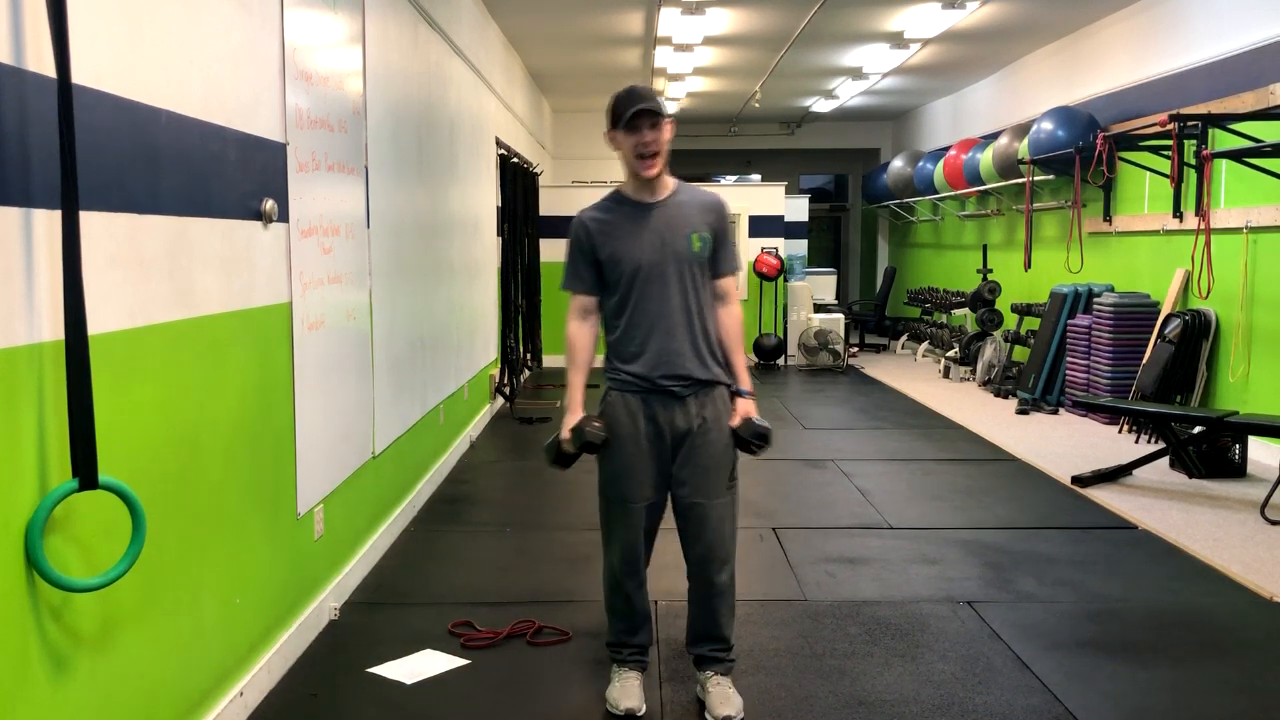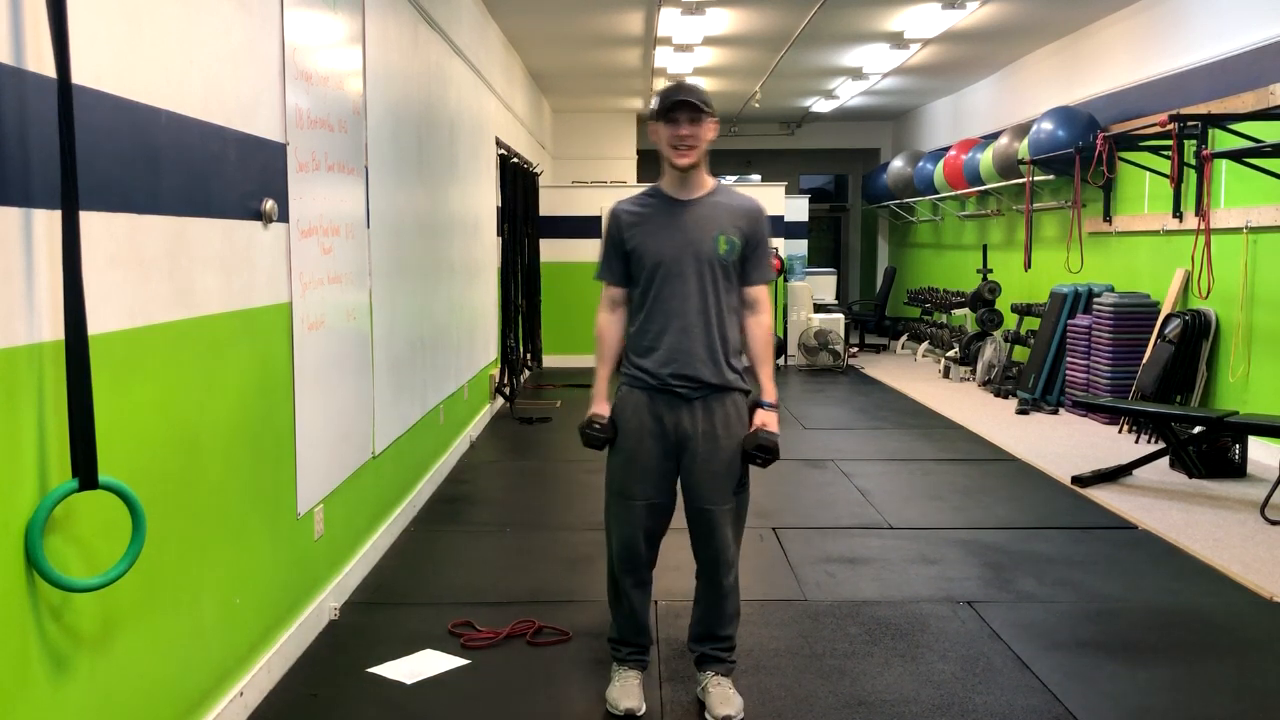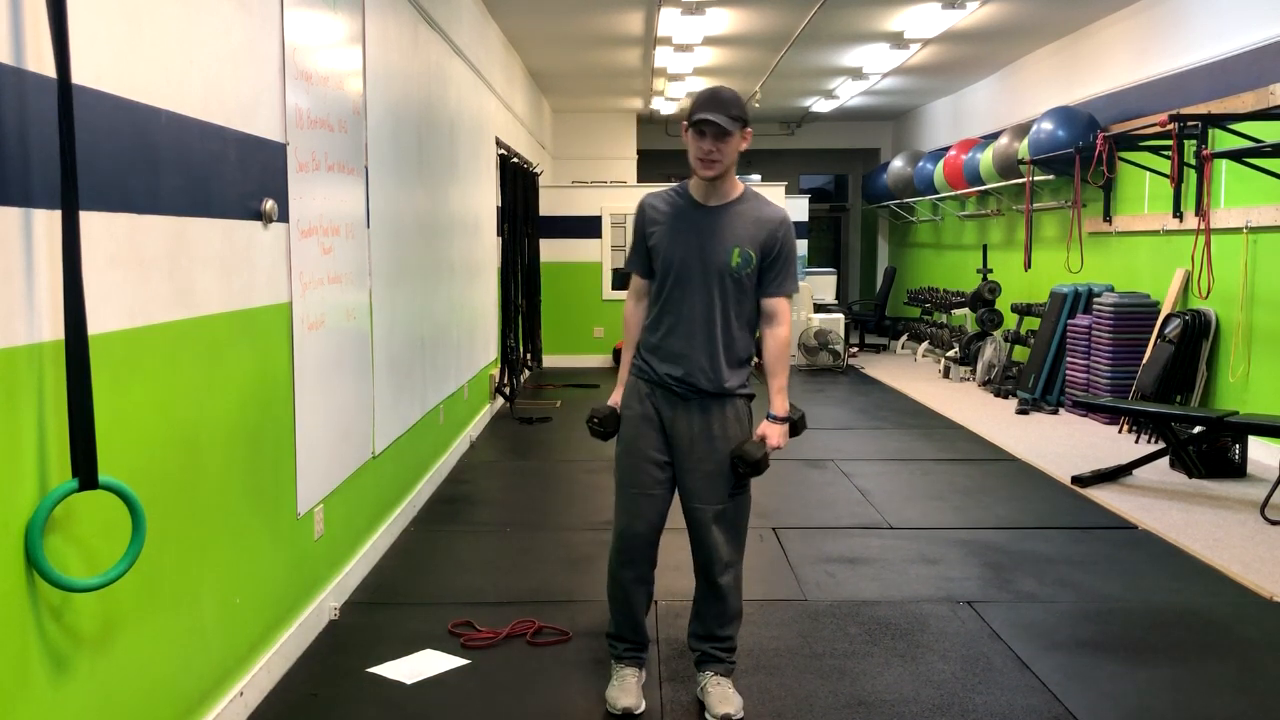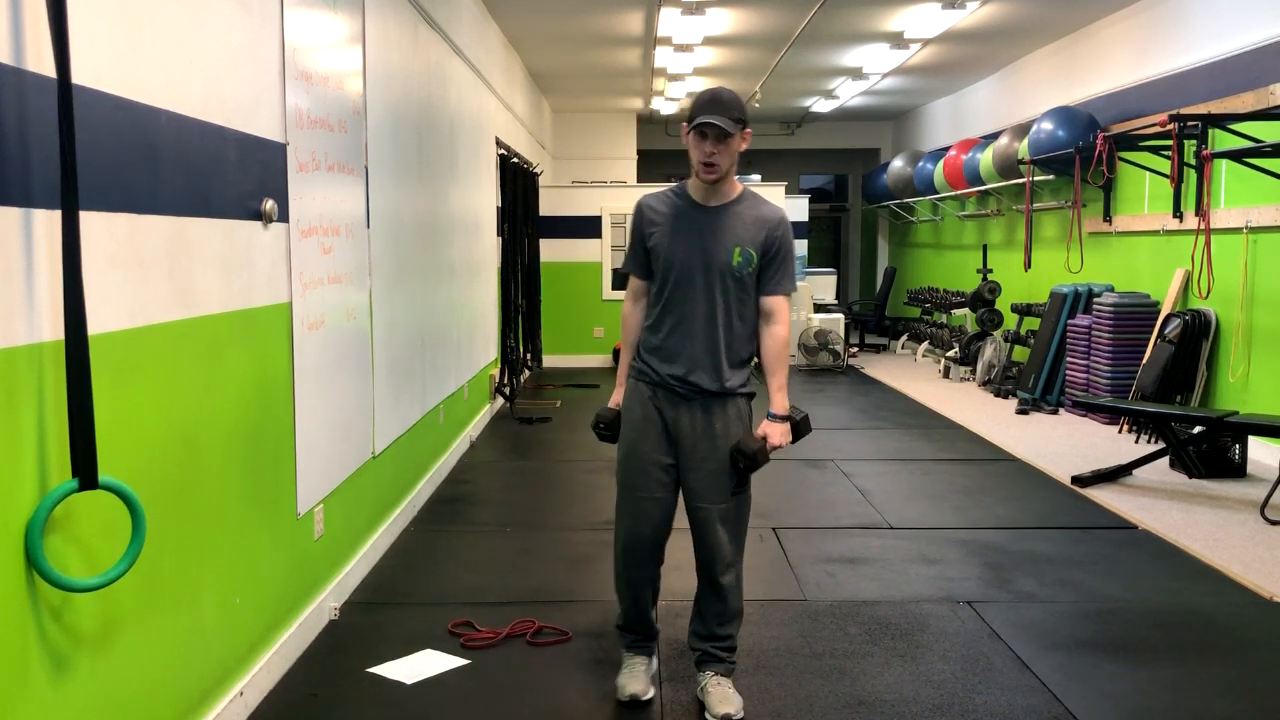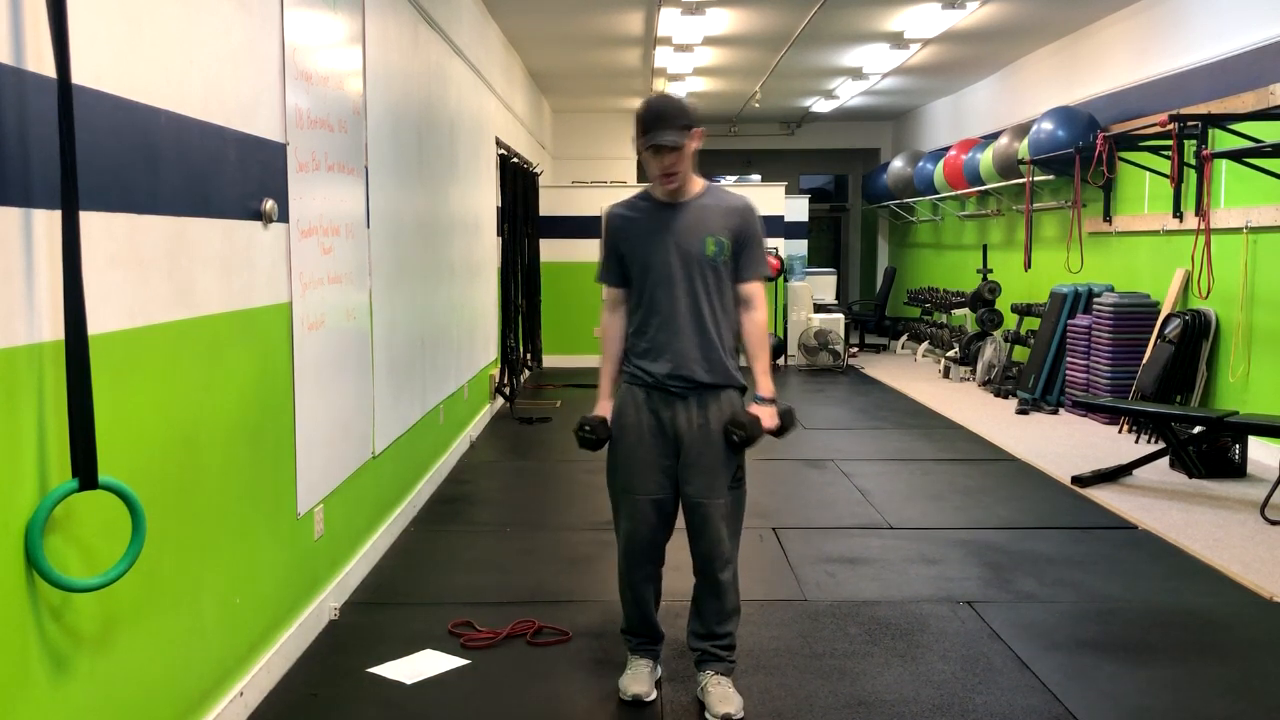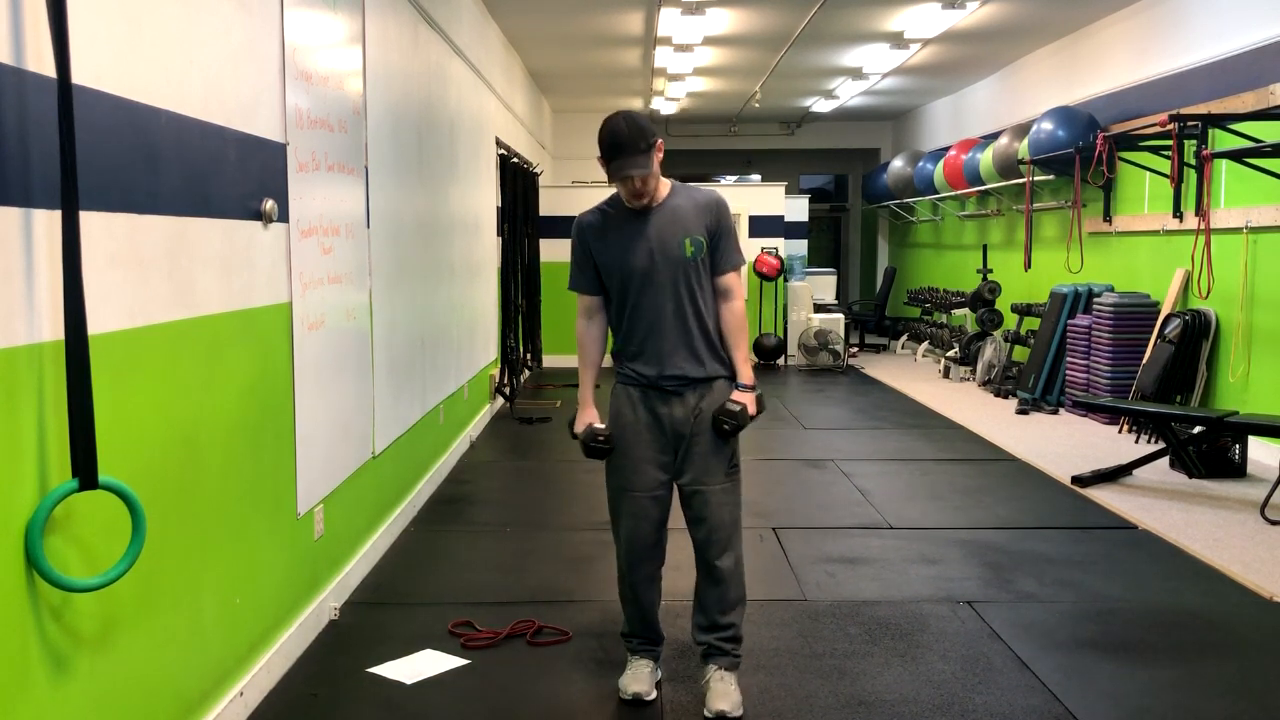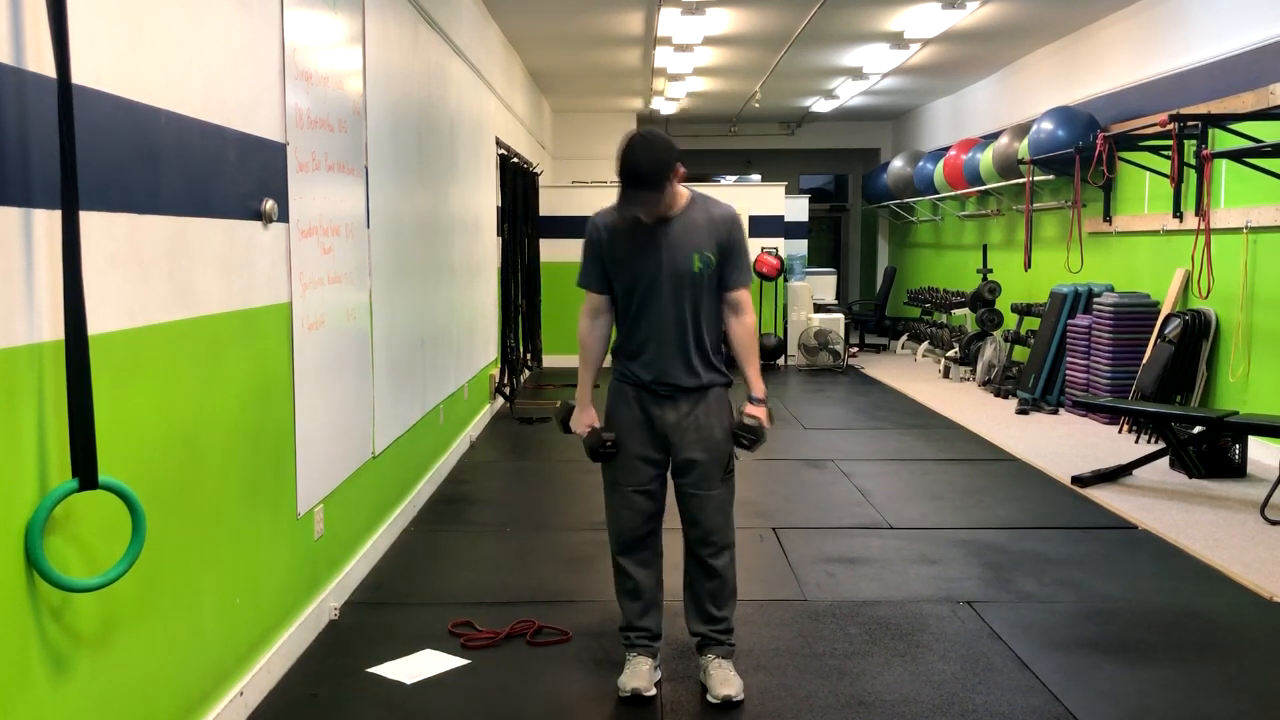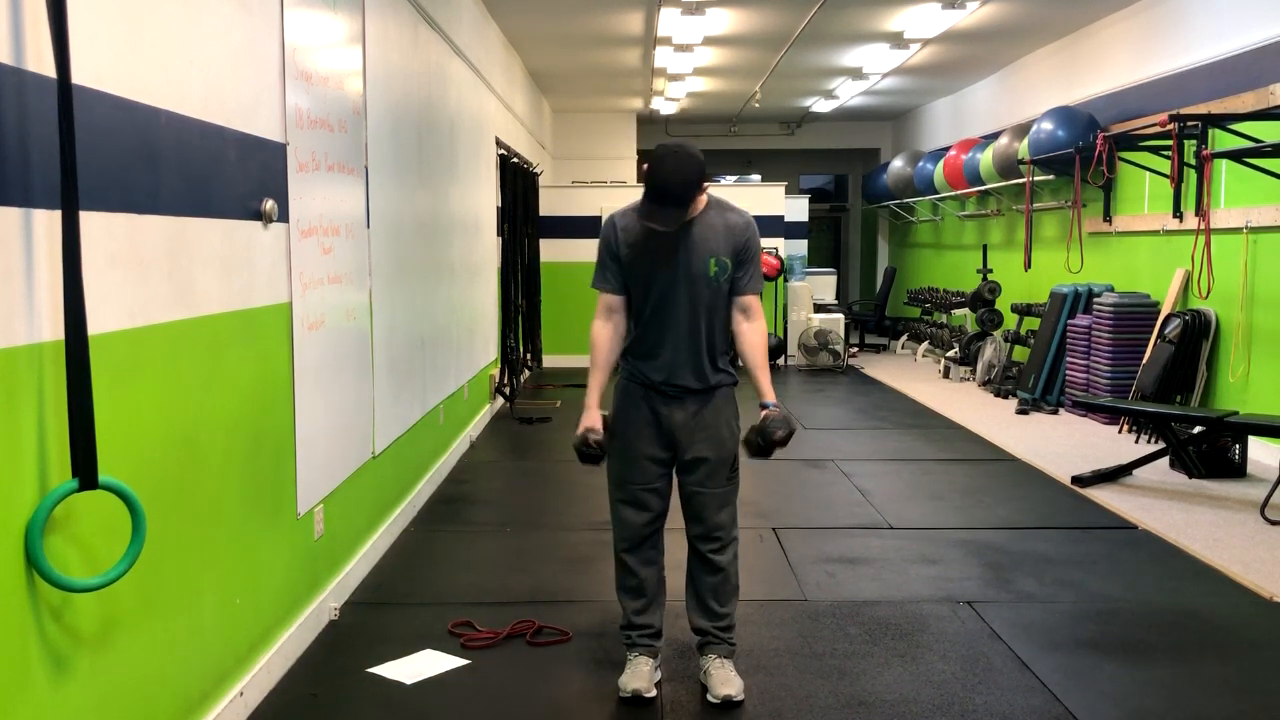
dt=0.3s
person 1, frame 1
left shoulder: (708, 209)
right shoulder: (593, 224)
left elbow: (725, 301)
right elbow: (583, 317)
left wrist: (743, 388)
right wrist: (573, 405)
left hip: (705, 399)
right hip: (630, 403)
left knee: (711, 543)
right knee: (626, 543)
left ankle: (713, 666)
right ankle: (628, 661)
person 1, frame 2
left shoulder: (744, 214)
right shoulder: (627, 216)
left elbow: (756, 310)
right elbow: (613, 309)
left wrist: (767, 399)
right wrist: (601, 394)
left hip: (720, 403)
right hip: (643, 401)
left knee: (718, 546)
right knee: (632, 541)
left ankle: (714, 666)
right ankle: (629, 661)
person 1, frame 3
left shoulder: (769, 225)
right shoulder: (655, 210)
left elbow: (776, 322)
right elbow: (639, 298)
left wrist: (777, 411)
right wrist: (622, 382)
left hip: (721, 405)
right hip: (649, 397)
left knee: (718, 547)
right knee: (632, 535)
left ankle: (714, 665)
right ankle: (628, 658)
person 1, frame 4
left shoulder: (768, 223)
right shoulder: (652, 212)
left elbow: (774, 319)
right elbow: (637, 300)
left wrist: (778, 410)
right wrist: (621, 383)
left hip: (722, 406)
right hip: (650, 398)
left knee: (720, 546)
right knee: (638, 535)
left ankle: (715, 666)
right ankle: (638, 649)
person 1, frame 5
left shoulder: (734, 213)
right shoulder: (622, 219)
left elbow: (751, 306)
right elbow: (615, 310)
left wrist: (763, 393)
right wrist: (605, 394)
left hip: (716, 400)
right hip: (642, 400)
left knee: (716, 543)
right knee: (639, 538)
left ankle: (714, 665)
right ankle: (643, 652)
person 1, frame 6
left shoulder: (707, 208)
right shoulder: (592, 228)
left elbow: (730, 297)
right elbow: (591, 317)
left wrist: (744, 381)
right wrist: (586, 401)
left hip: (707, 393)
right hip: (635, 397)
left knee: (718, 534)
right knee: (637, 536)
left ankle: (720, 661)
right ankle: (643, 650)
person 1, frame 7
left shoulder: (720, 222)
right shoulder: (604, 229)
left elbow: (737, 311)
right elbow: (595, 316)
left wrist: (756, 394)
right wrist: (584, 400)
left hip: (702, 398)
right hip: (631, 399)
left knee: (710, 533)
right knee: (633, 531)
left ankle: (716, 649)
right ankle: (642, 648)
person 1, frame 8
left shoulder: (736, 228)
right shoulder: (621, 228)
left elbow: (747, 316)
right elbow: (610, 317)
left wrist: (768, 399)
right wrist: (592, 404)
left hip: (709, 398)
right hip: (640, 398)
left knee: (714, 530)
right knee: (636, 529)
left ankle: (716, 649)
right ankle: (643, 648)
